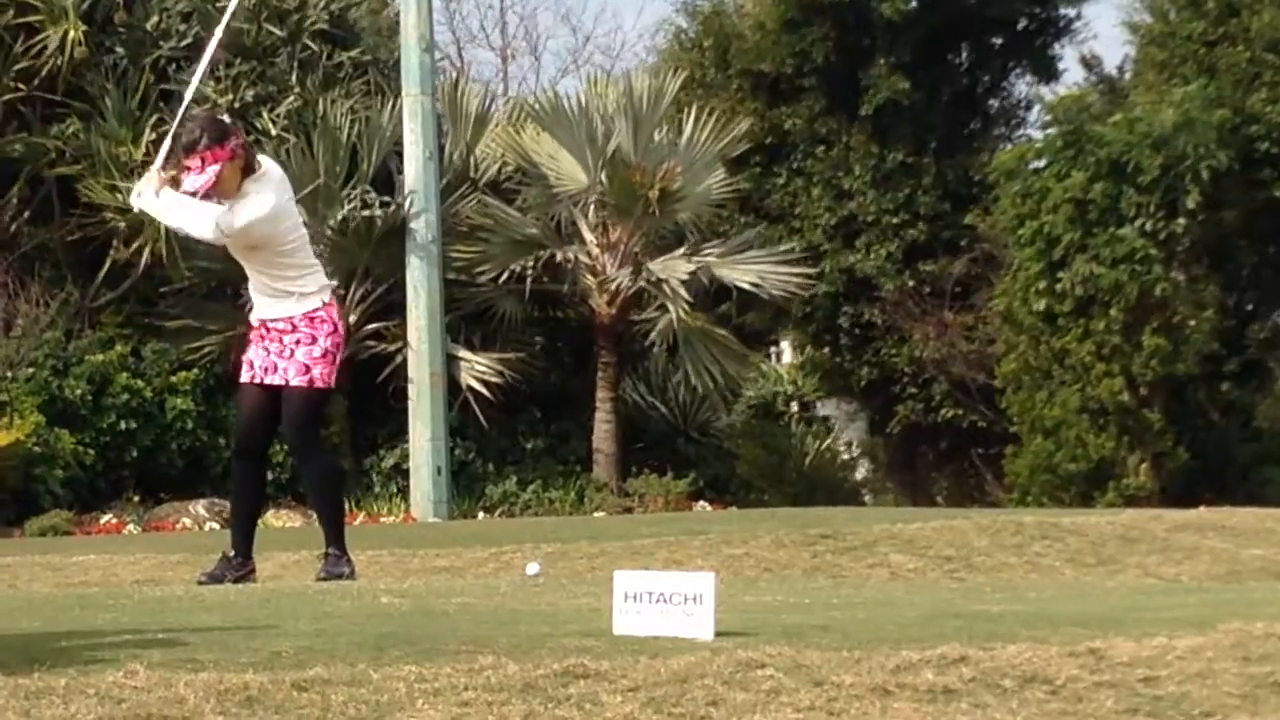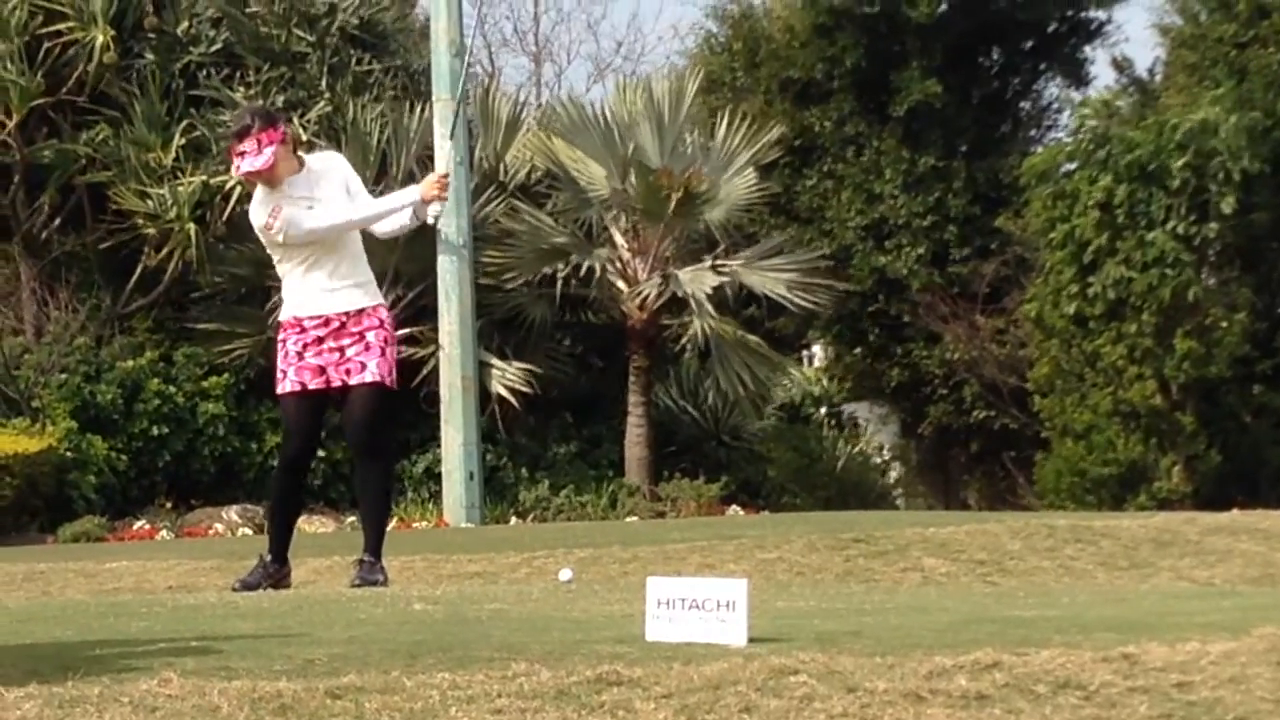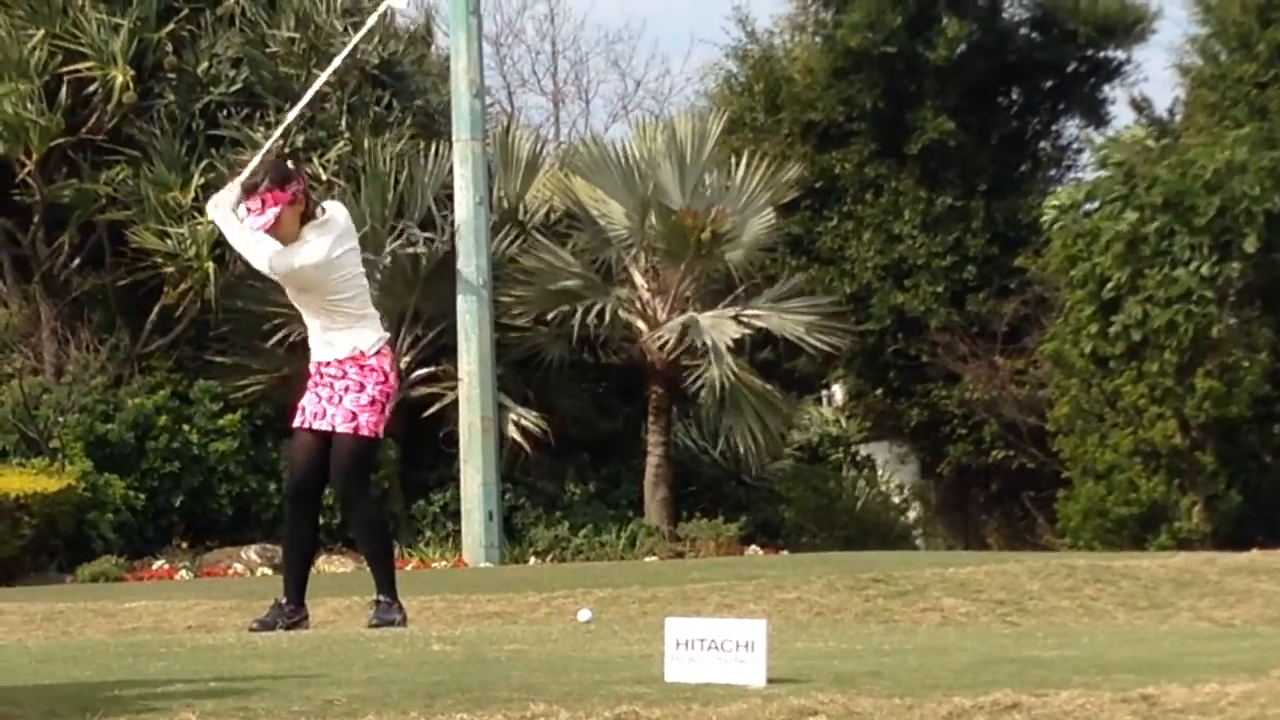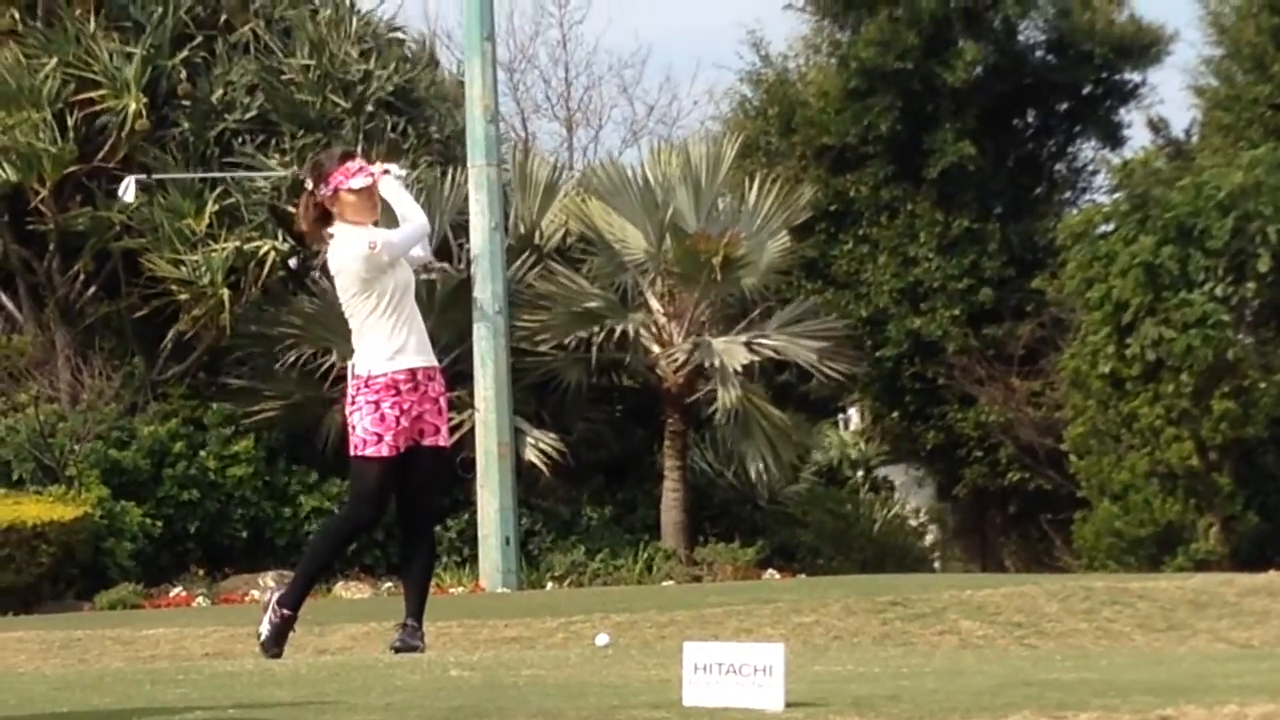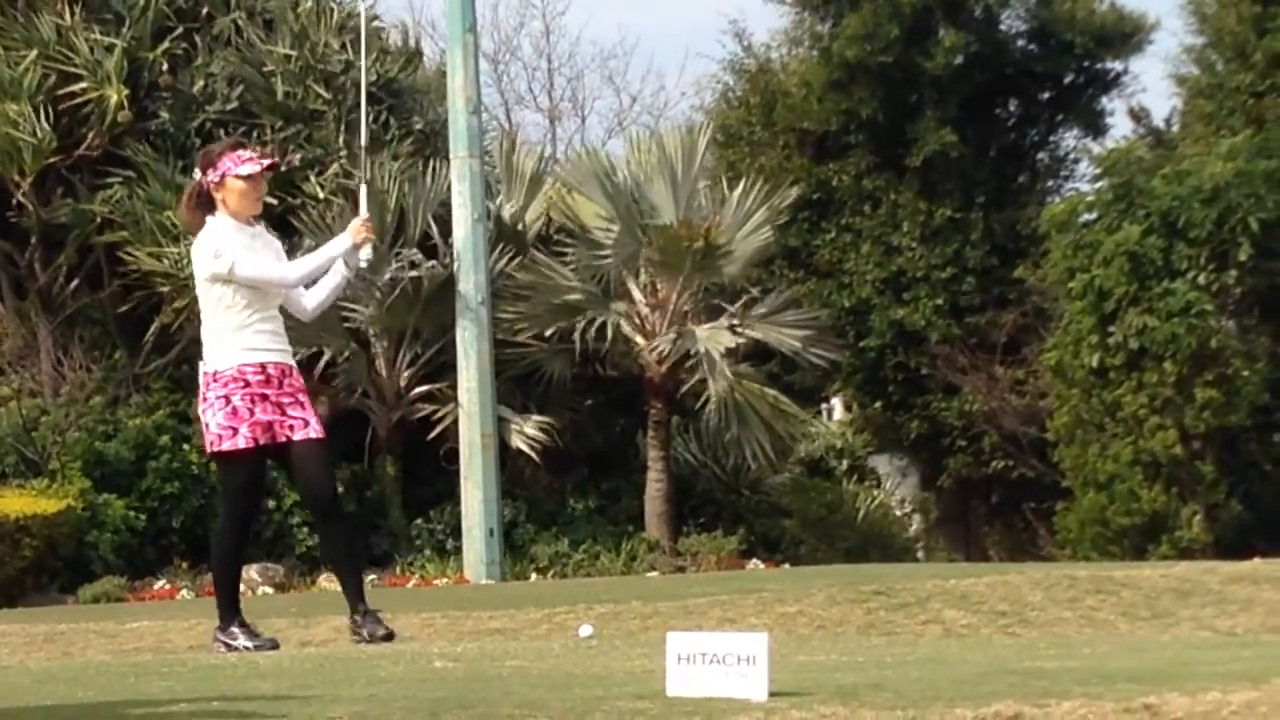
dt=1s
person 1, frame 1
left shoulder: (250, 217)
right shoulder: (264, 168)
left elbow: (198, 222)
right elbow: (203, 208)
left wrist: (149, 195)
right wrist: (166, 190)
left hip: (307, 325)
right hip: (269, 326)
left knee: (303, 438)
right knee: (248, 442)
left ankle: (337, 552)
right ankle: (240, 556)
person 1, frame 2
left shoulder: (331, 165)
right shoulder: (266, 211)
left elbow: (379, 223)
right elbow: (345, 220)
left wrist: (422, 206)
right wrist: (413, 195)
left hip: (365, 321)
right hip: (305, 333)
left knee: (367, 442)
right knee: (296, 450)
left ankle: (371, 558)
right ankle: (275, 560)
person 1, frame 3
left shoulder: (295, 262)
right shoulder: (335, 213)
left elbow: (241, 233)
left wrist: (221, 208)
left hip: (361, 370)
right hip: (329, 372)
left knee: (351, 487)
right knee: (299, 488)
left ankle: (388, 599)
right ankle: (292, 602)
person 1, frame 4
left shoulder: (365, 238)
right shoulder: (360, 247)
left elbow: (420, 252)
right elbow: (418, 228)
left wrist: (385, 180)
right wrist: (393, 183)
left hip: (422, 382)
right hip: (380, 388)
left knee: (420, 511)
right knee: (364, 509)
left ankle: (412, 622)
right ankle: (286, 602)
person 1, frame 5
left shoulder: (265, 241)
right shoulder: (212, 246)
left elbow: (305, 306)
right elbow: (289, 275)
left wrist: (347, 259)
right wrist: (345, 239)
left hip: (282, 380)
right hip: (232, 385)
left knee: (324, 496)
right knee: (241, 506)
left ankle: (360, 610)
right ankle: (229, 624)
